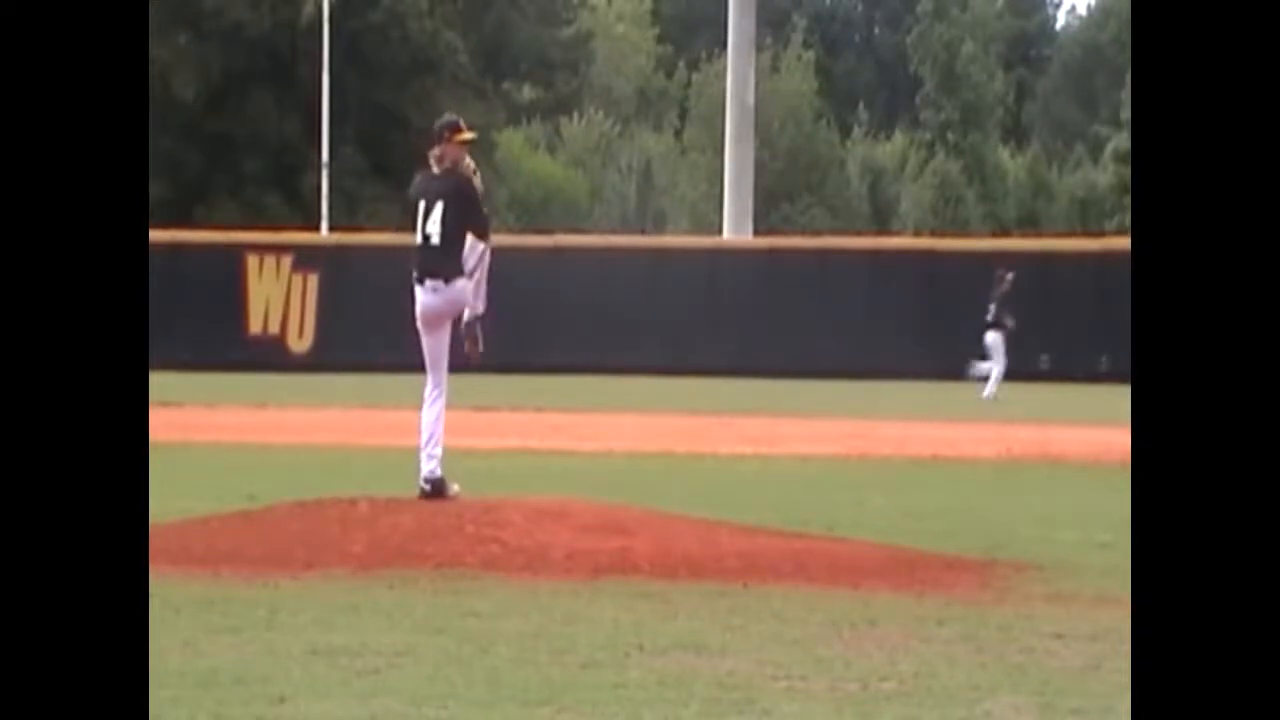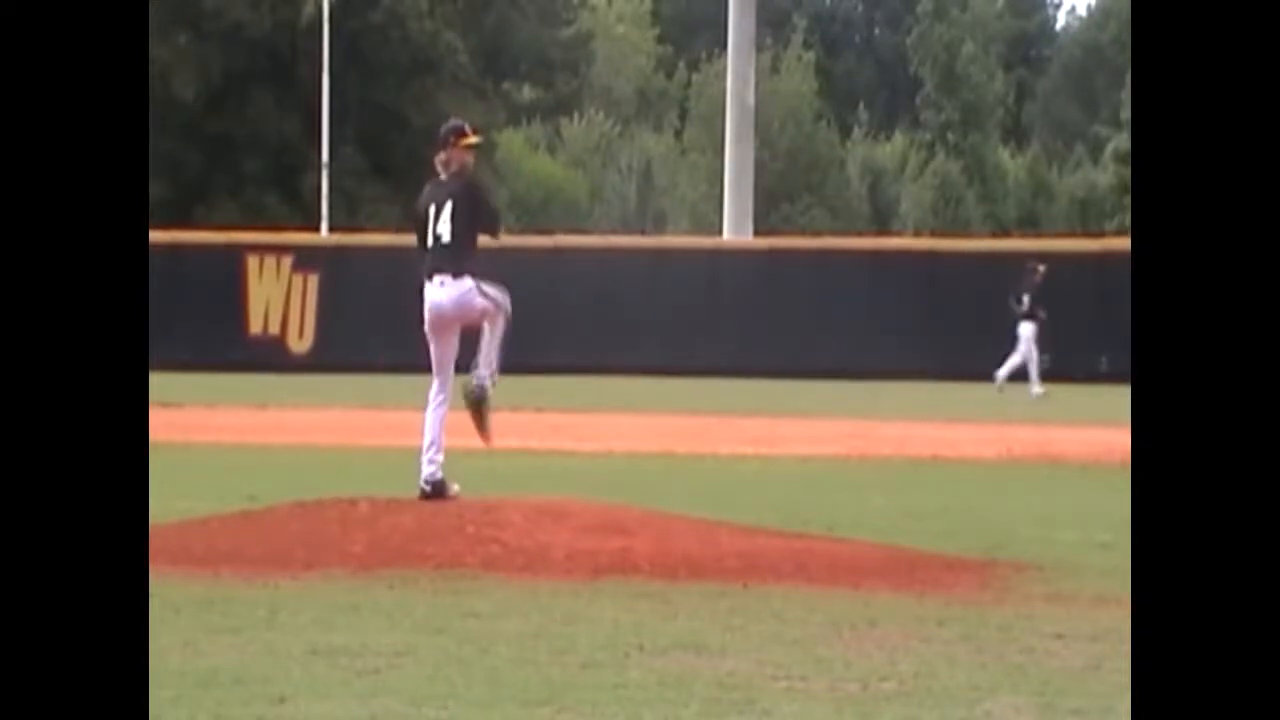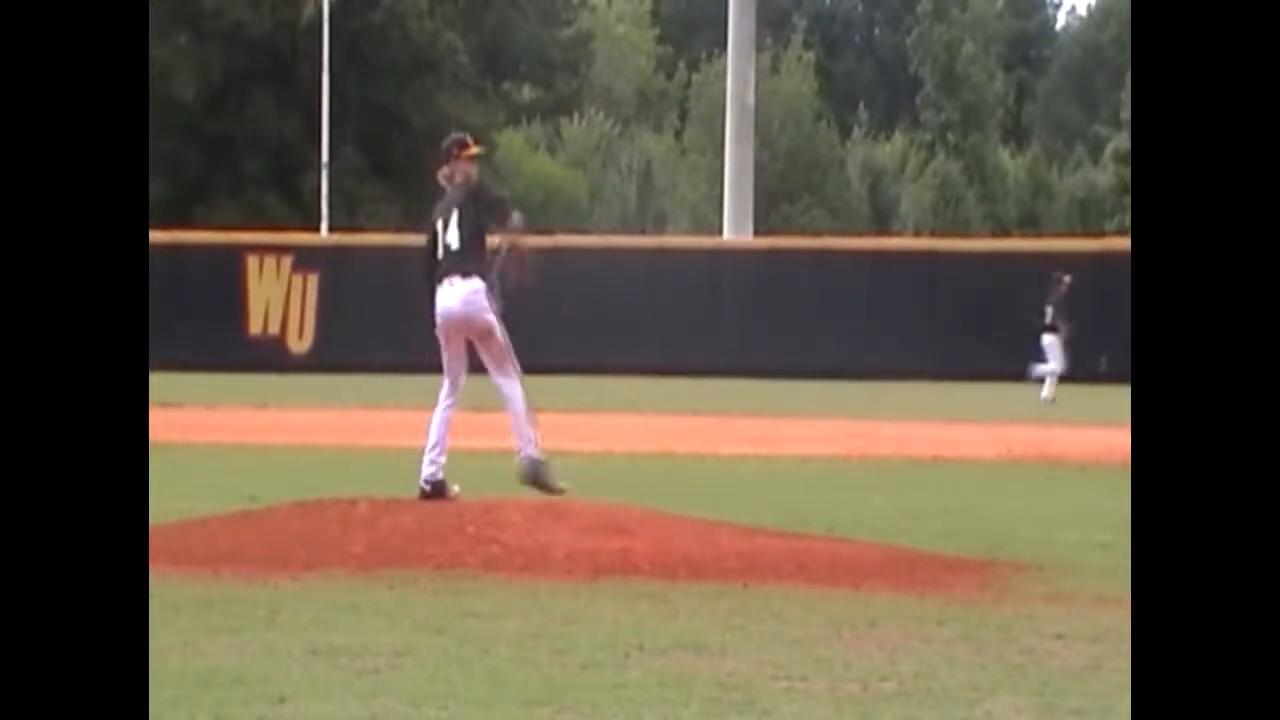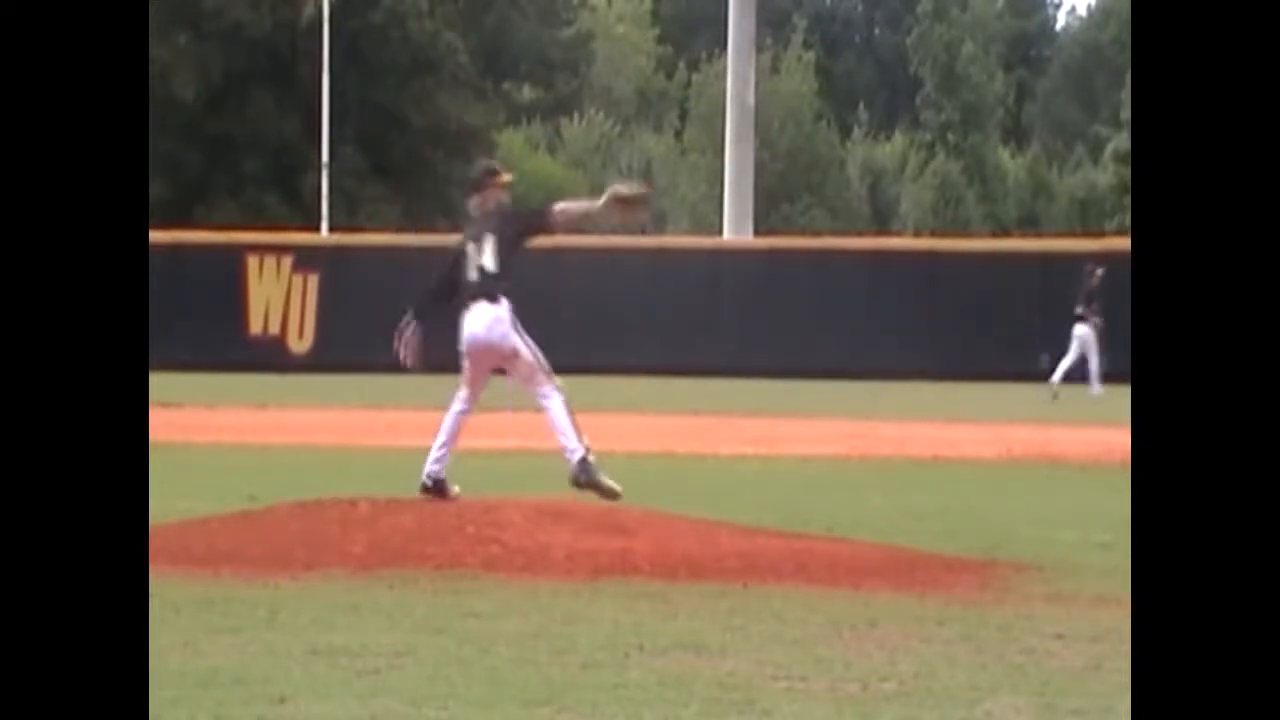
dt=0.2s
person 1, frame 1
left shoulder: (418, 183)
right shoulder: (460, 183)
right elbow: (484, 232)
right wrist: (475, 190)
left hip: (423, 294)
right hip: (453, 288)
left knee: (435, 384)
right knee: (481, 246)
left ankle: (430, 475)
right ankle: (472, 324)
person 1, frame 2
left shoulder: (426, 194)
right shoulder: (468, 185)
right elbow: (493, 228)
left hip: (432, 294)
right hip: (463, 289)
left knee: (441, 387)
right knee: (500, 305)
left ankle: (431, 477)
right ankle: (480, 384)
person 1, frame 3
left shoulder: (438, 211)
right shoulder: (474, 193)
right elbow: (512, 220)
left hip: (443, 300)
right hip: (470, 293)
left knee: (451, 389)
right knee: (508, 376)
left ankle: (431, 477)
right ankle: (531, 461)
person 1, frame 4
left shoulder: (467, 236)
right shoulder: (507, 218)
left elbow: (442, 287)
right elbow: (553, 215)
left wrist: (413, 322)
right wrist: (601, 205)
left hip: (468, 322)
right hip: (496, 317)
left knee: (465, 399)
right knee: (547, 390)
left ankle: (433, 475)
right ankle: (580, 464)
